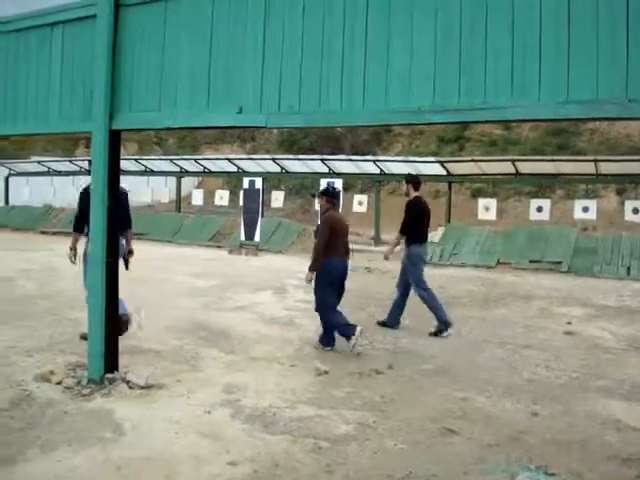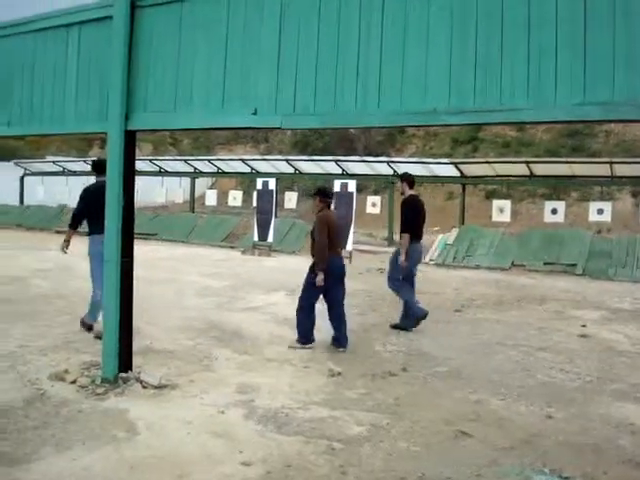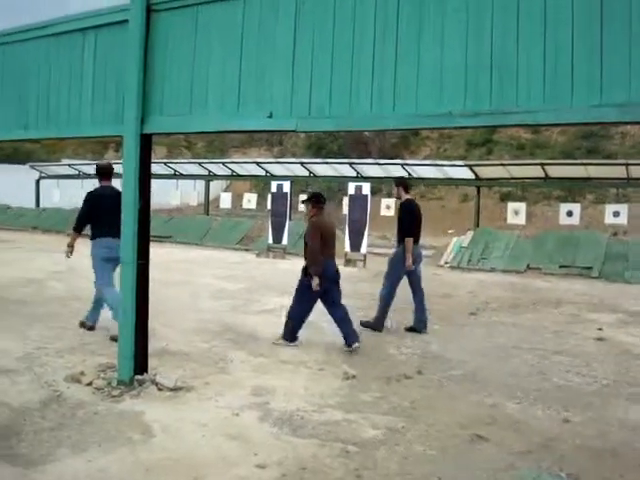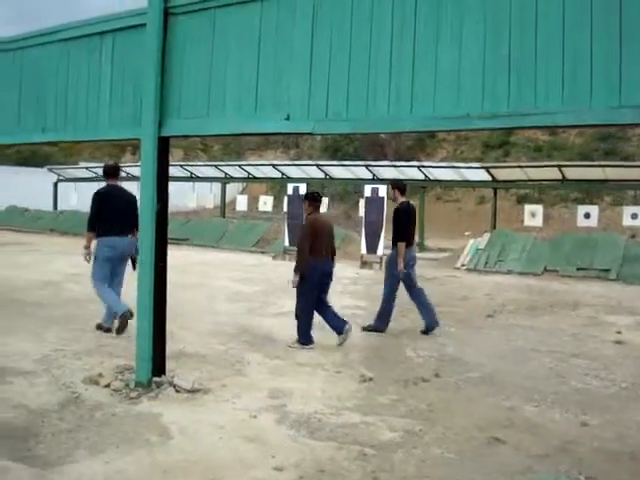
dt=0.2s
person 1, frame 1
left shoulder: (88, 192)
right shoulder: (121, 193)
left elbow: (80, 221)
right elbow: (126, 221)
left wrist: (73, 246)
right wrist: (128, 244)
right hip: (116, 244)
right ankle: (122, 314)
person 1, frame 2
left shoulder: (90, 191)
left elbow: (77, 217)
left wrist: (67, 239)
left hip: (98, 241)
left knee: (103, 285)
right knee: (101, 282)
right ankle: (90, 319)
person 1, frame 3
left shoulder: (93, 195)
right shoulder: (122, 196)
left elbow: (81, 221)
left wrist: (71, 244)
left hip: (102, 245)
right hip: (119, 244)
left knee: (106, 287)
right knee: (103, 284)
right ankle: (90, 320)
person 1, frame 4
left shoulder: (100, 194)
right shoulder: (130, 196)
left elbow: (93, 222)
right elbow: (136, 225)
left wrist: (87, 246)
right wrist: (136, 247)
left hip: (107, 243)
right hip: (126, 243)
left knee: (99, 282)
right knee: (115, 283)
left ankle: (123, 311)
right ankle: (107, 322)
person 2, frame 1
left shoulder: (327, 218)
right shoulder: (341, 219)
left elbow: (320, 246)
left wrist: (311, 270)
left hip: (328, 265)
right hip: (340, 264)
left knee: (325, 306)
right knee: (326, 304)
left ankle: (351, 331)
right ankle: (327, 341)
person 2, frame 2
left shoulder: (322, 218)
right shoulder: (334, 218)
left elbow: (321, 246)
left wrist: (320, 271)
left hip: (325, 265)
right hip: (338, 263)
left knee: (306, 303)
right knee: (336, 305)
left ankle: (305, 340)
right ankle: (340, 342)
person 2, frame 3
left shoulder: (314, 223)
right shoulder: (329, 223)
left elbow: (314, 251)
left wrist: (315, 275)
left hip: (316, 270)
right hip: (331, 268)
left knee: (300, 305)
right knee: (335, 306)
left ankle: (289, 337)
right ankle: (352, 340)
person 2, frame 4
left shoulder: (310, 221)
right shoulder: (327, 222)
left elbow: (303, 249)
right elbow: (332, 248)
left wrist: (297, 273)
left hip: (312, 267)
right hip: (326, 266)
left knee: (304, 305)
right knee: (320, 303)
left ankle: (304, 340)
right ankle: (341, 327)
person 3, frame 1
left shoulder: (412, 204)
right shoulder: (424, 204)
left elbow: (405, 229)
left wrist: (391, 249)
left hip: (413, 250)
right hip: (419, 248)
left knee: (421, 288)
right knee: (403, 286)
left ankle: (444, 322)
right ankle: (392, 320)
person 3, frame 2
left shoulder: (407, 202)
right shoulder: (419, 202)
left elbow: (406, 229)
left wrist: (402, 253)
left hip: (409, 248)
right hip: (418, 246)
left knee: (394, 281)
right knee: (407, 283)
left ankle: (418, 312)
right ankle: (406, 321)
person 3, frame 3
left shoulder: (405, 206)
right shoulder: (415, 205)
left elbow: (408, 233)
left wrist: (408, 256)
left hip: (405, 251)
right hip: (416, 250)
left knee: (389, 285)
right knee: (416, 288)
left ankle: (378, 322)
right ankle: (420, 324)
person 3, frame 4
left shoulder: (400, 210)
right shoulder: (411, 207)
left elbow: (400, 237)
left wrist: (399, 260)
left hip: (399, 254)
right hip: (410, 253)
left knee: (389, 290)
right knee: (413, 288)
left ankle: (380, 324)
right ankle: (431, 321)
